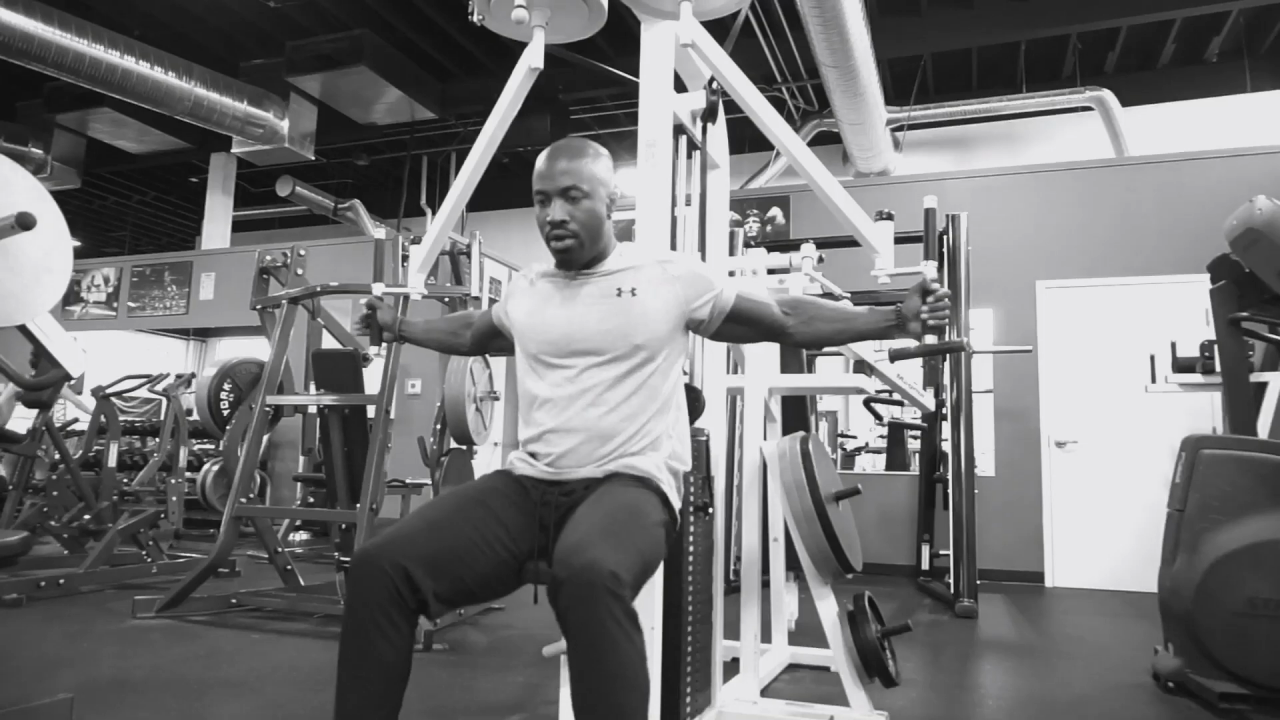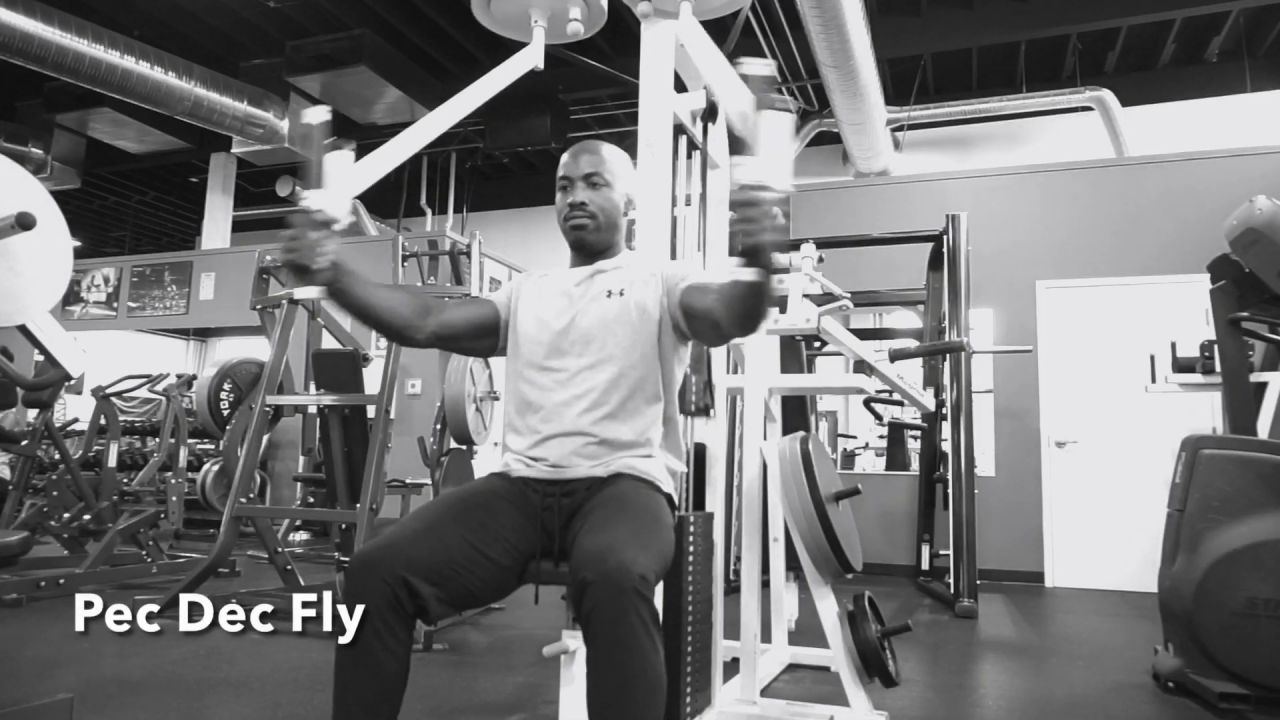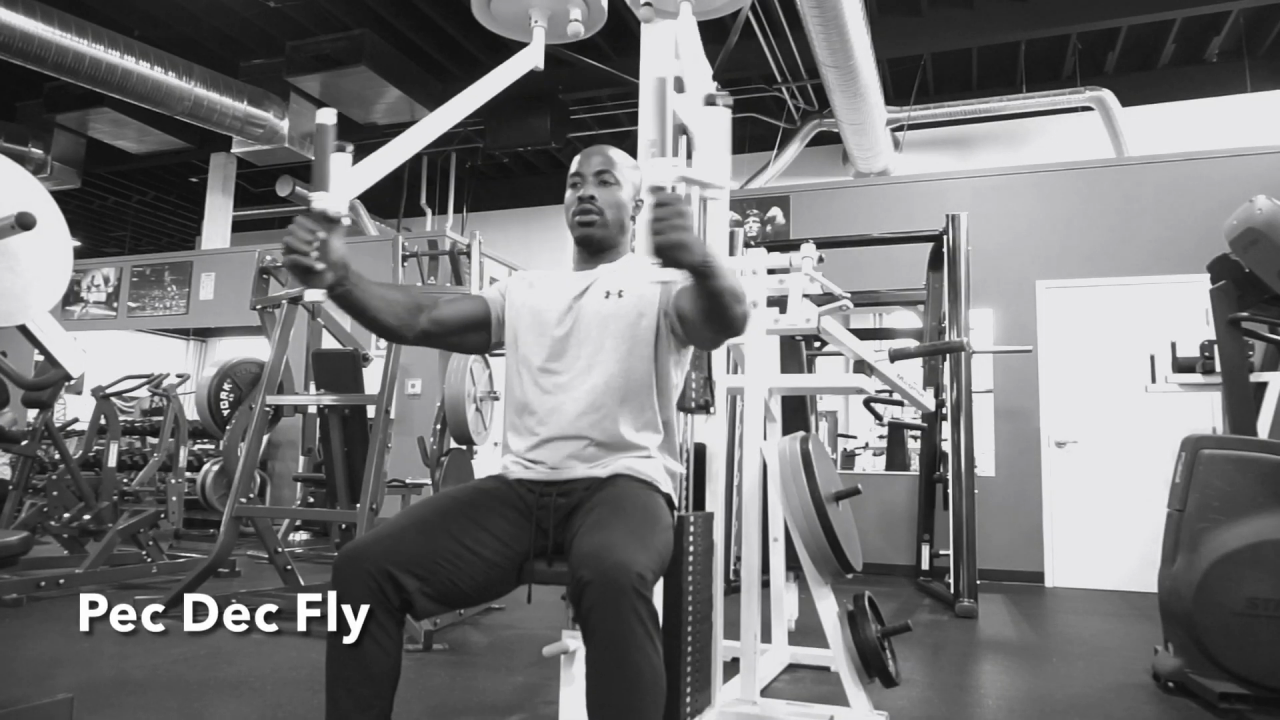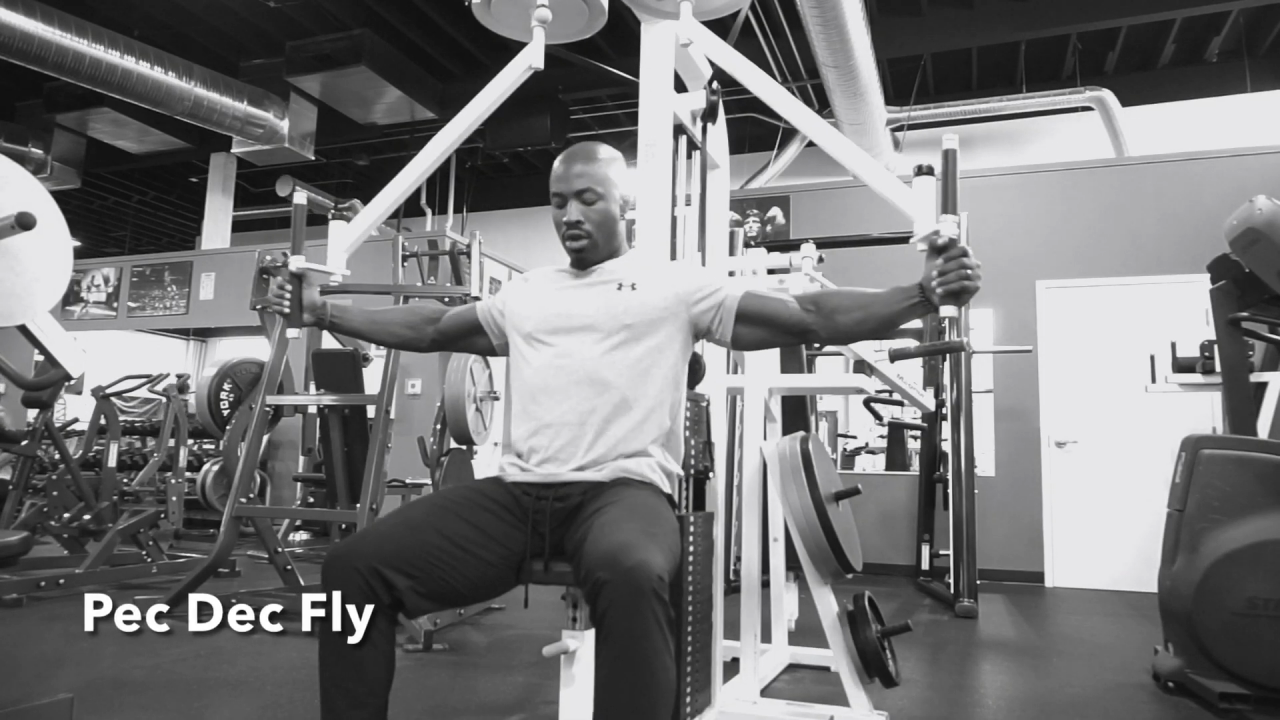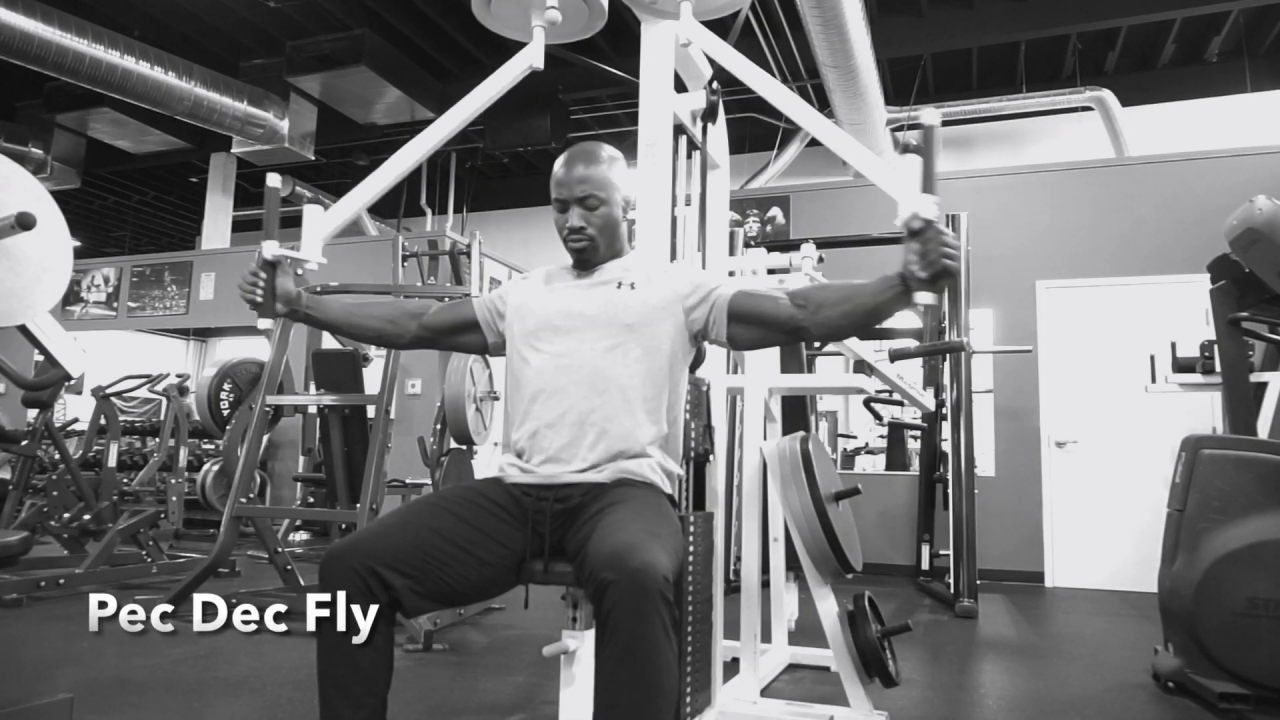
dt=1s
person 1, frame 1
left shoulder: (671, 276)
right shoulder: (524, 289)
left elbow: (786, 319)
right elbow: (472, 333)
left wrist: (897, 317)
right wrist: (398, 326)
left hip: (628, 482)
right hip: (528, 484)
left knee: (587, 572)
right knee: (382, 566)
person 1, frame 2
left shoulder: (662, 281)
right shoulder: (526, 292)
left elbow: (730, 312)
right elbow: (426, 321)
left wrist: (757, 263)
right wrist: (335, 276)
left hip: (624, 481)
right hip: (521, 485)
left knee: (615, 577)
right knee: (377, 570)
person 1, frame 3
left shoulder: (662, 285)
right shoulder: (525, 290)
left elbow: (723, 316)
right elbow: (419, 319)
left wrist: (699, 260)
right wrist: (337, 276)
left hip: (622, 482)
right hip: (520, 487)
left knee: (613, 575)
right knee: (364, 565)
person 1, frame 4
left shoulder: (677, 285)
right shoulder: (525, 292)
left elbow: (811, 317)
right elbow: (430, 329)
left wrist: (924, 294)
right wrist: (322, 312)
left hip: (624, 485)
right hip: (517, 489)
left knee: (629, 573)
right knee: (355, 564)
person 1, frame 5
left shoulder: (676, 287)
right shoulder: (523, 294)
left elbow: (800, 314)
right elbow: (416, 323)
left wrist: (906, 281)
right wrist: (299, 304)
left hip: (623, 487)
right hip: (516, 491)
left knee: (635, 575)
right knee: (350, 565)
